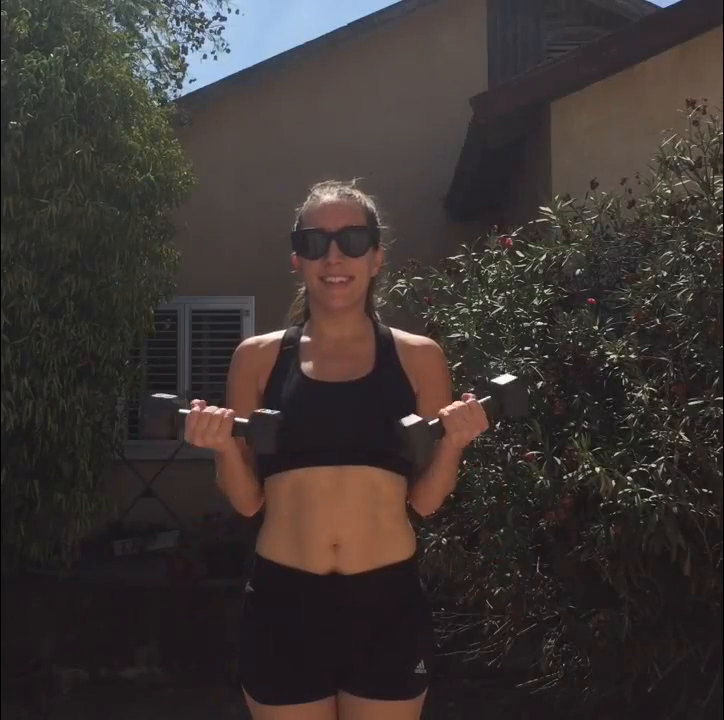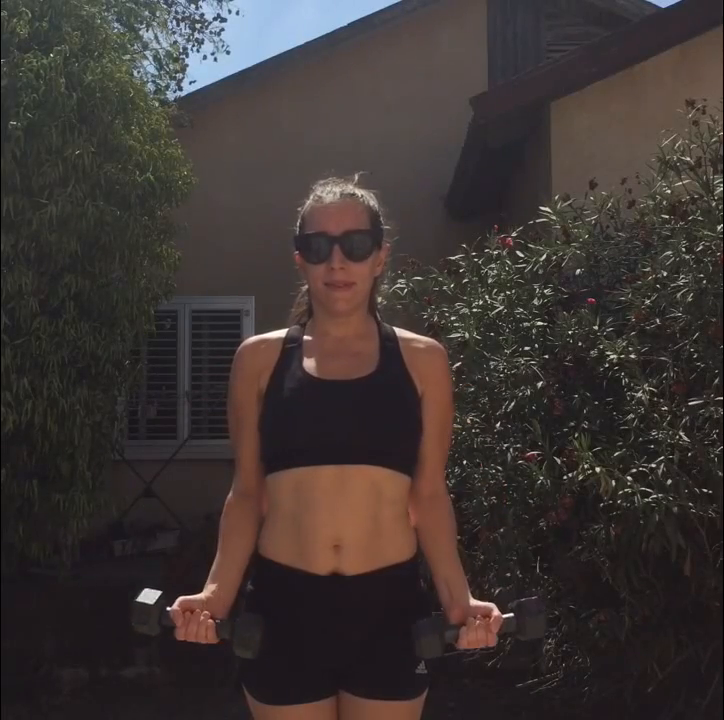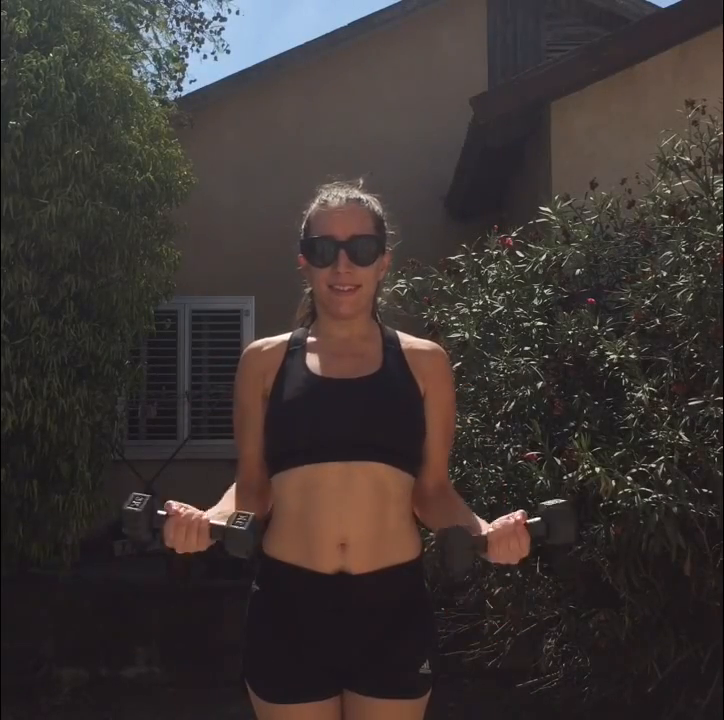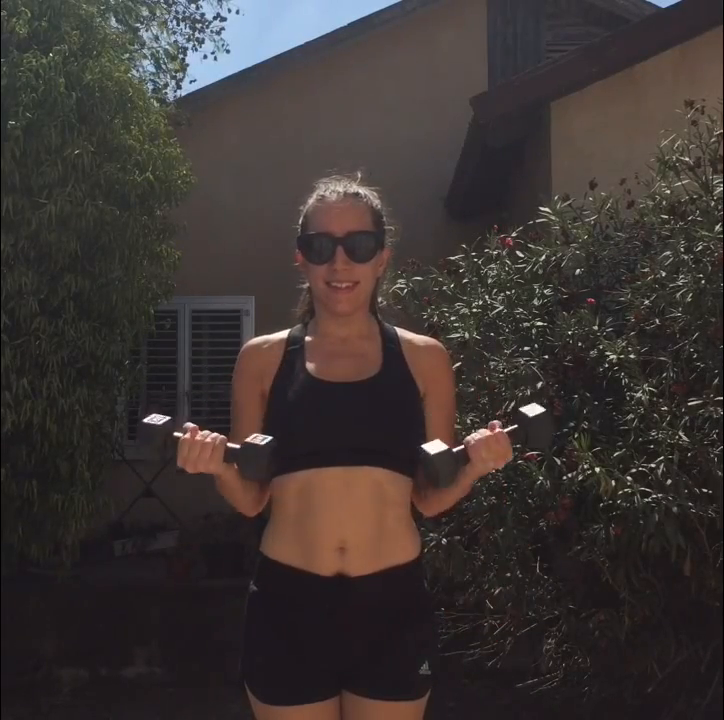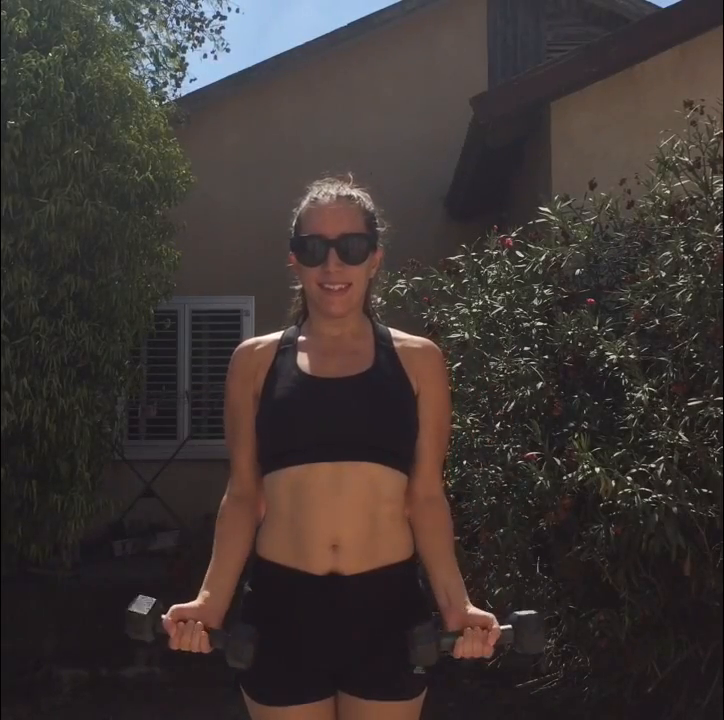
dt=0.7s
person 1, frame 1
left shoulder: (418, 357)
right shoulder: (258, 358)
left elbow: (424, 498)
right elbow: (248, 498)
left wrist: (454, 442)
right wrist: (221, 448)
left hip: (388, 602)
right hip: (284, 602)
person 1, frame 2
left shoulder: (422, 359)
right shoulder: (260, 358)
left elbow: (429, 493)
right elbow: (247, 491)
left wrist: (457, 597)
right wrist: (217, 591)
left hip: (389, 604)
right hip: (285, 604)
person 1, frame 3
left shoulder: (424, 362)
right shoulder: (265, 361)
left elbow: (432, 493)
right elbow: (251, 488)
left wrist: (483, 530)
right wrist: (214, 519)
left hip: (394, 605)
right hip: (290, 603)
person 1, frame 4
left shoulder: (423, 358)
right shoulder: (263, 358)
left elbow: (430, 497)
right elbow: (251, 498)
left wrist: (474, 465)
right wrist: (219, 464)
left hip: (392, 606)
right hip: (288, 606)
person 1, frame 5
left shoulder: (418, 360)
right shoulder: (256, 360)
left elbow: (427, 495)
right elbow: (243, 493)
left wrist: (455, 601)
right wrist: (212, 597)
left hip: (387, 605)
right hip: (283, 605)
